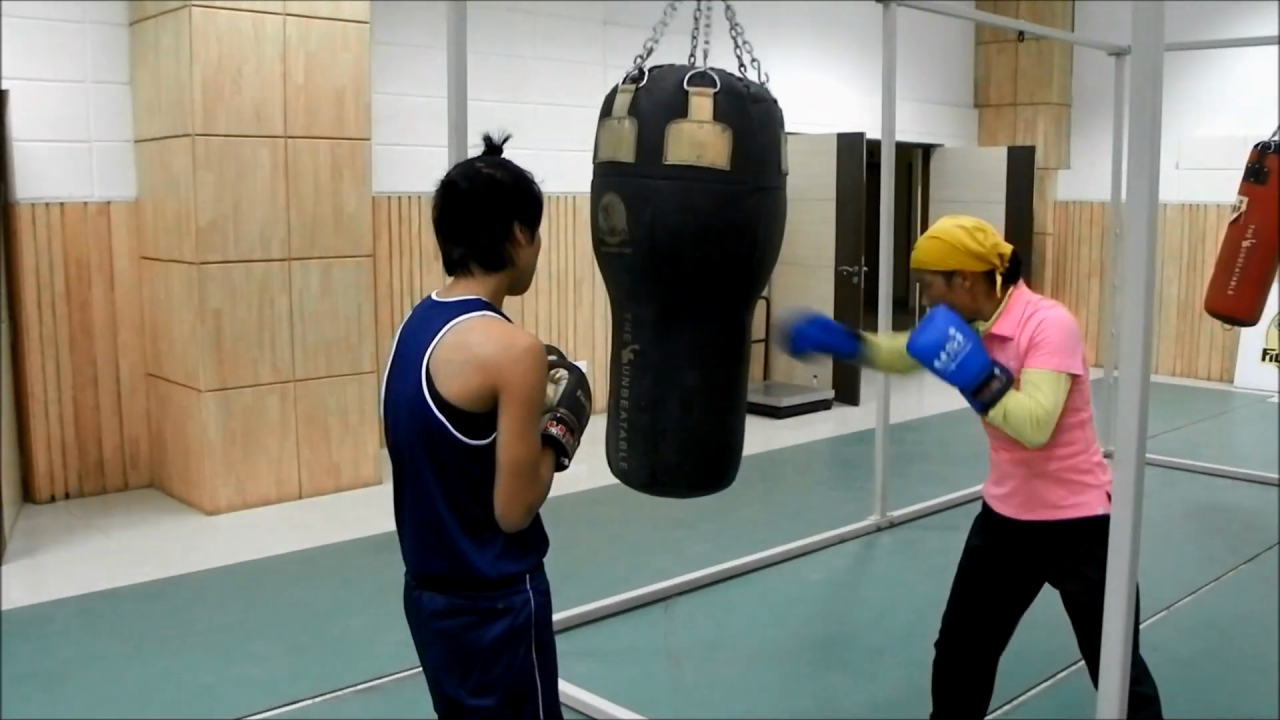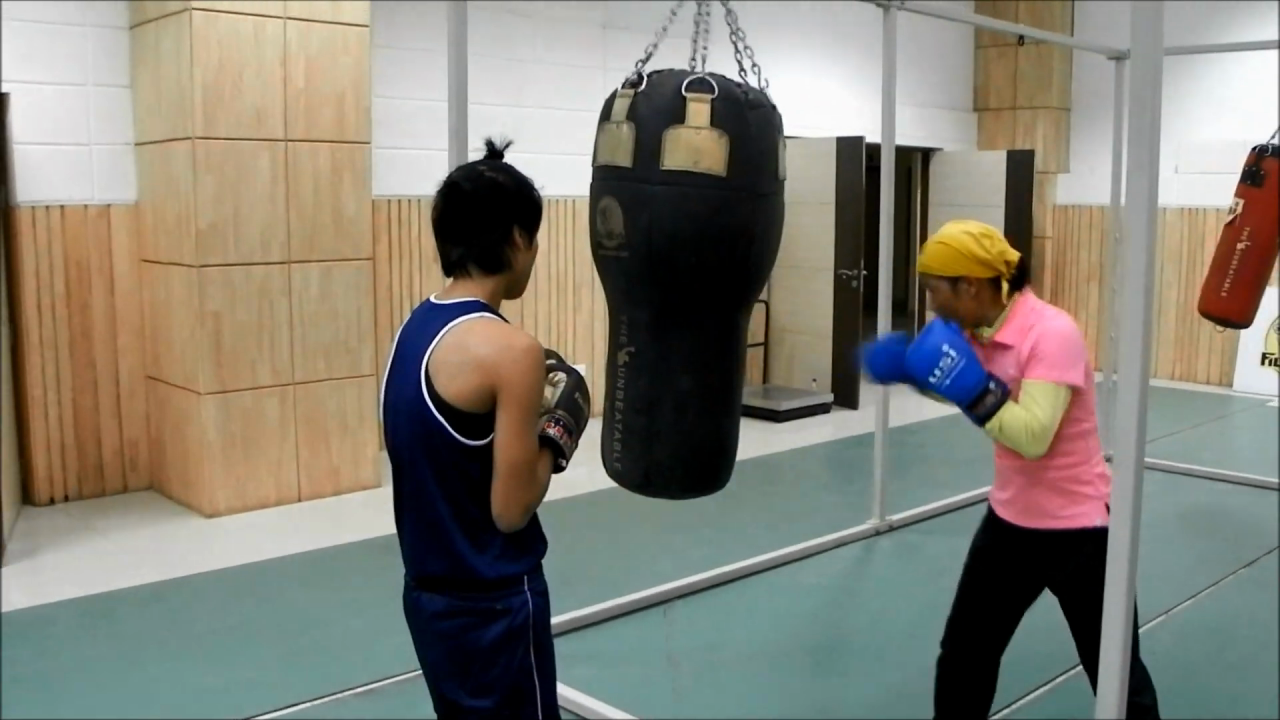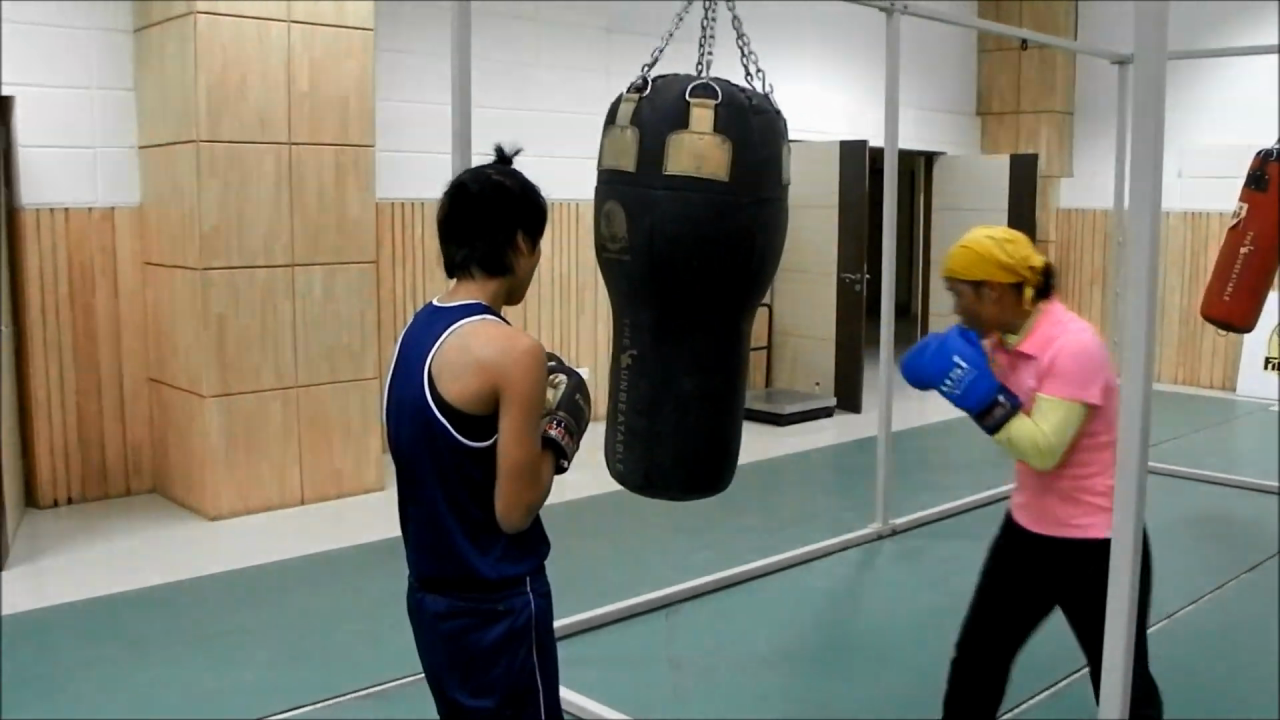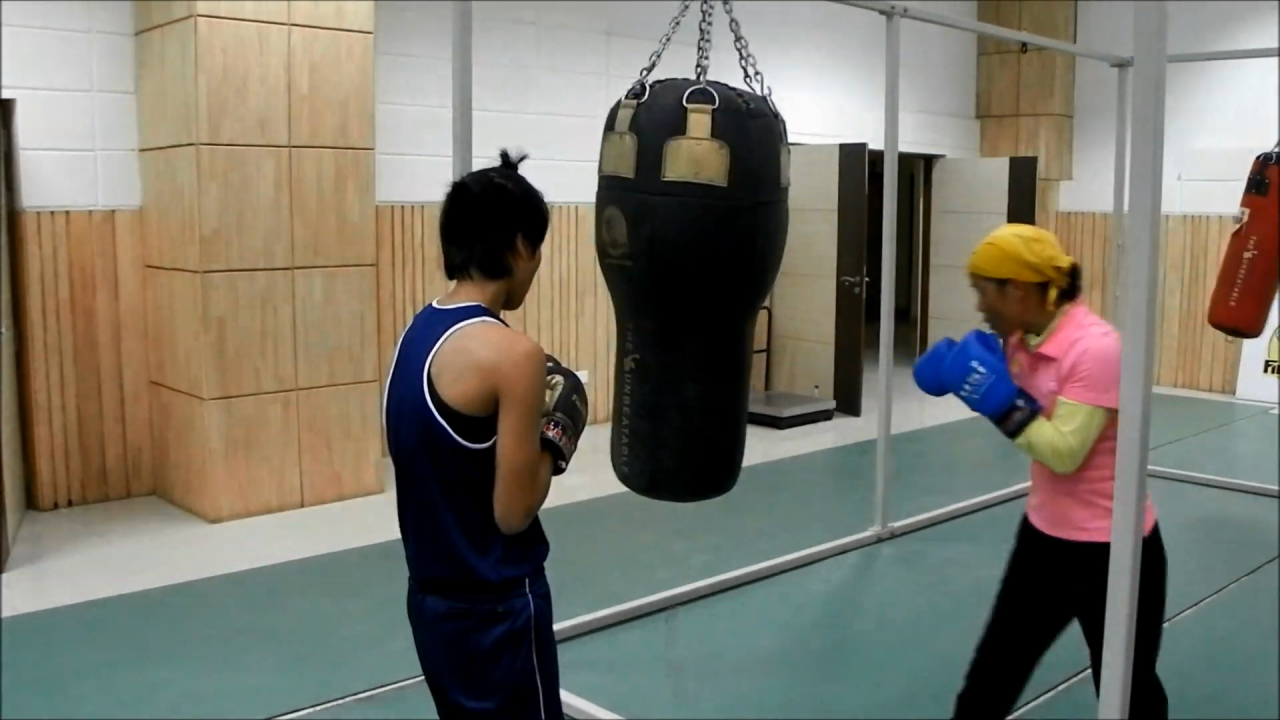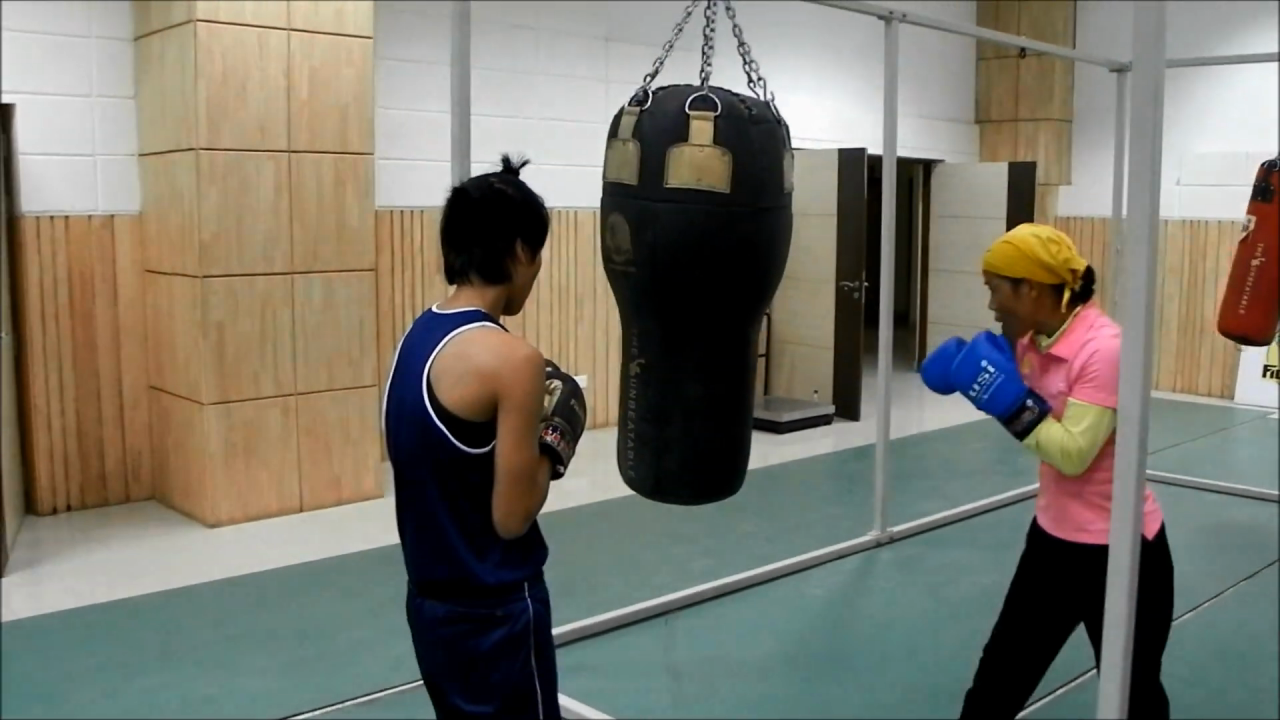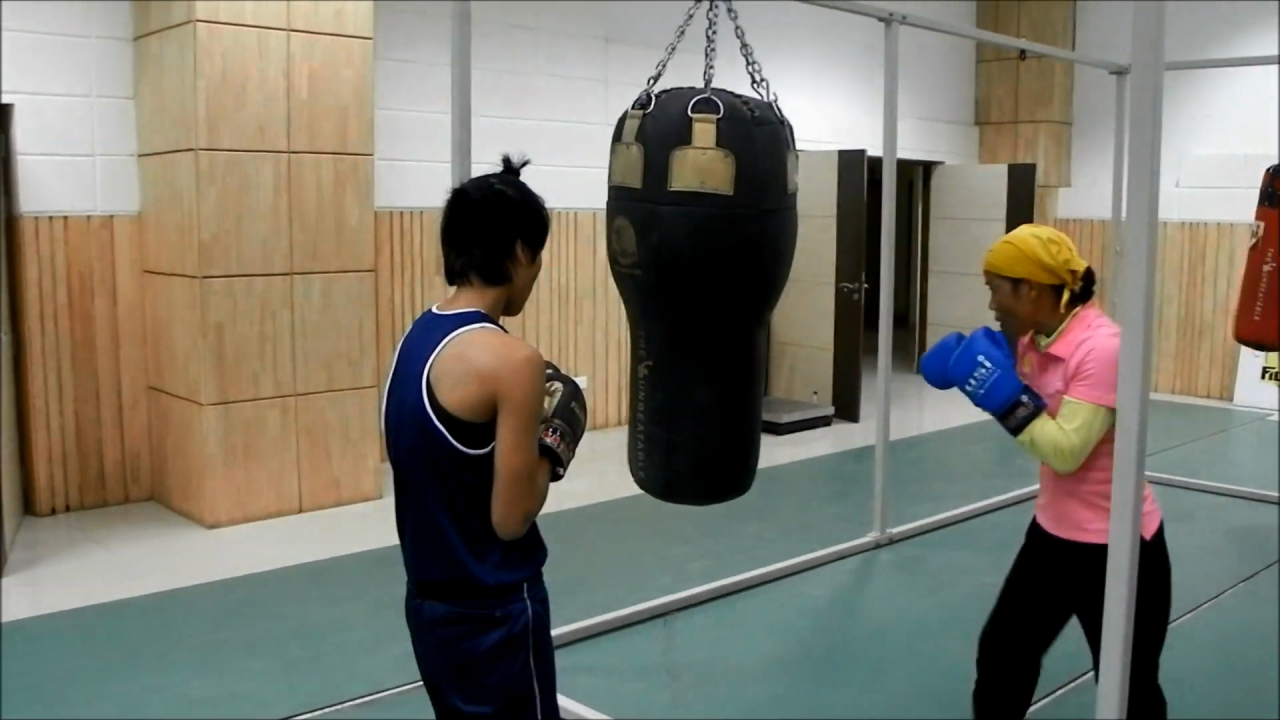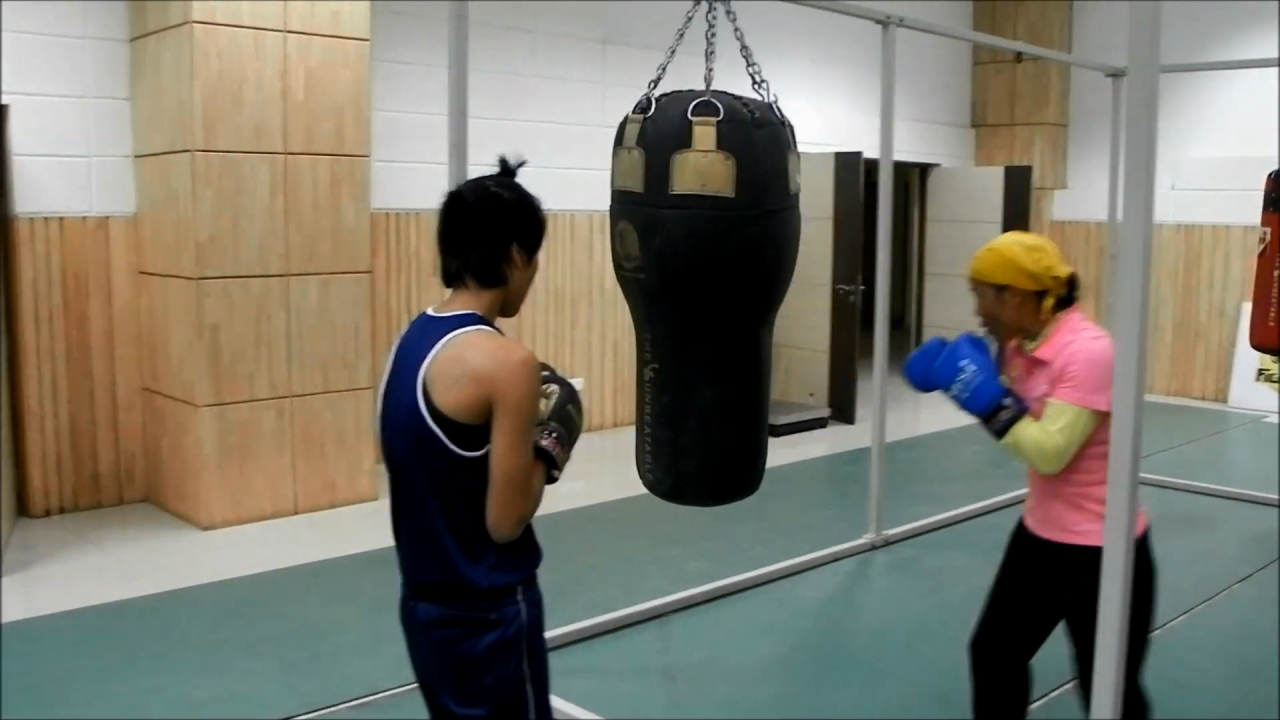
dt=0.1s
person 1, frame 1
left shoulder: (417, 324)
right shoulder: (511, 349)
right elbow: (514, 509)
right wrist: (561, 428)
left hip: (431, 590)
right hip: (493, 604)
person 1, frame 2
left shoulder: (416, 327)
right shoulder: (509, 350)
right elbow: (512, 509)
right wrist: (558, 430)
left hip: (430, 591)
right hip: (492, 604)
person 1, frame 3
left shoulder: (418, 329)
right shoulder: (511, 351)
right elbow: (515, 510)
right wrist: (559, 433)
left hip: (433, 594)
right hip: (495, 606)
person 1, frame 4
left shoulder: (418, 331)
right shoulder: (511, 353)
right elbow: (513, 512)
right wrist: (557, 432)
left hip: (433, 595)
right hip: (495, 607)
person 1, frame 5
left shoulder: (418, 337)
right shoulder: (510, 359)
right elbow: (512, 515)
right wrist: (556, 440)
left hip: (433, 600)
right hip: (494, 611)
person 1, frame 6
left shoulder: (417, 338)
right shoulder: (510, 360)
right elbow: (511, 518)
right wrist: (556, 441)
left hip: (431, 600)
right hip: (493, 612)
person 1, frame 7
left shoulder: (413, 339)
right shoulder: (505, 362)
right elbow: (506, 520)
right wrist: (551, 443)
left hip: (426, 601)
right hip: (487, 614)
person 2, frame 1
left shoulder: (1050, 323)
right shoulder: (961, 324)
left elbow: (1036, 428)
right elbow: (901, 351)
left wrist: (972, 370)
right wrist: (840, 340)
left hip: (1081, 521)
right hip: (1006, 514)
right knee: (961, 649)
person 2, frame 2
left shoulder: (1053, 333)
right shoulder: (973, 331)
left elbow: (1031, 438)
right elbow: (940, 371)
left wrist: (968, 385)
right wrist: (905, 364)
left hip: (1080, 530)
right hip: (1011, 522)
right knee: (963, 652)
person 2, frame 3
left shoulder: (1074, 344)
right shoulder: (1001, 339)
left elbow: (1045, 450)
right elbow: (1002, 408)
left wrist: (981, 395)
right wrist: (944, 371)
left hip: (1096, 542)
right hip: (1028, 530)
right knee: (976, 656)
person 2, frame 4
left shoulder: (1095, 347)
right shoulder: (1020, 340)
left elbow: (1062, 452)
right elbow: (1020, 412)
left wrist: (998, 399)
right wrist: (958, 373)
left hip: (1111, 548)
right hip: (1045, 533)
right knee: (996, 660)
person 2, frame 5
left shoulder: (1105, 349)
right shoulder: (1033, 340)
left elbow: (1073, 455)
right elbow: (1036, 423)
left wrist: (1009, 399)
right wrist: (971, 374)
right hip: (1053, 534)
right knee: (1006, 660)
person 2, frame 6
left shoulder: (1103, 348)
right shoulder: (1033, 340)
left elbow: (1066, 452)
right elbow: (1032, 414)
left wrist: (1005, 395)
right wrist: (972, 373)
left hip: (1115, 549)
right hip: (1052, 533)
right knee: (1001, 651)
person 2, frame 7
left shoulder: (1087, 351)
right shoulder: (1024, 347)
left elbow: (1049, 453)
right elbow: (1020, 419)
left wrist: (987, 397)
right wrist: (955, 375)
left hip: (1099, 549)
right hip: (1041, 535)
right knee: (993, 652)
